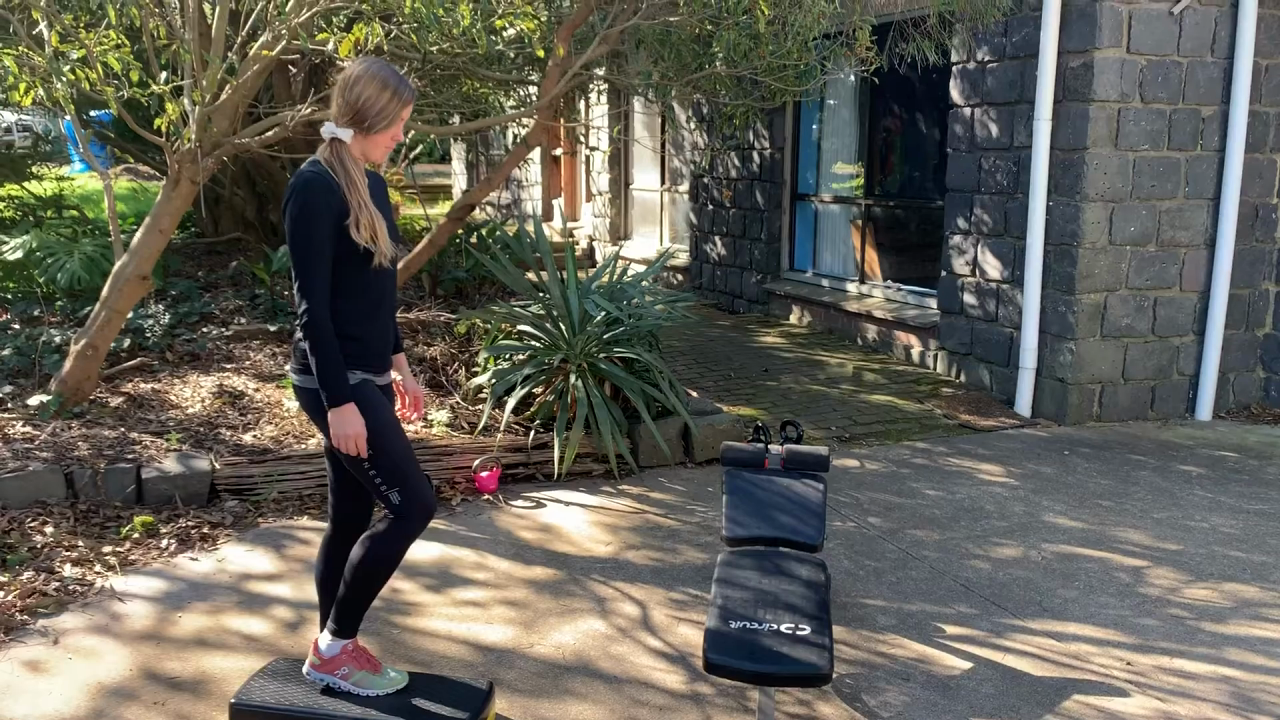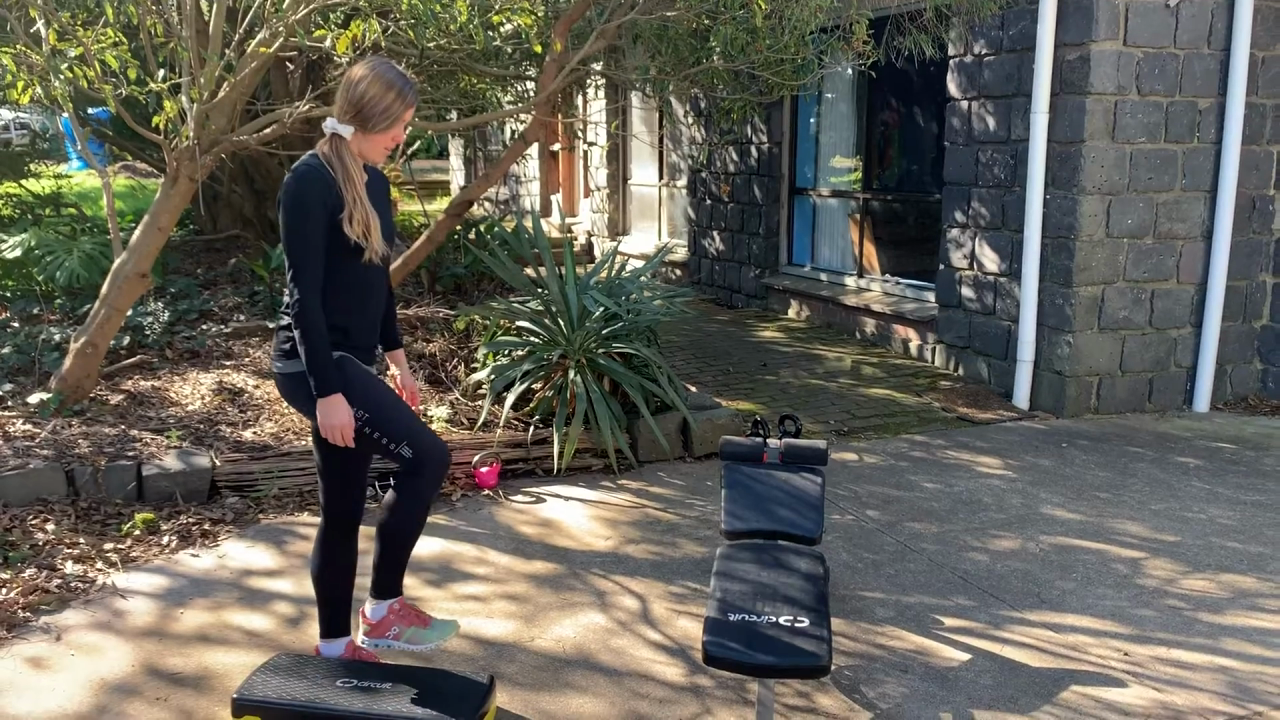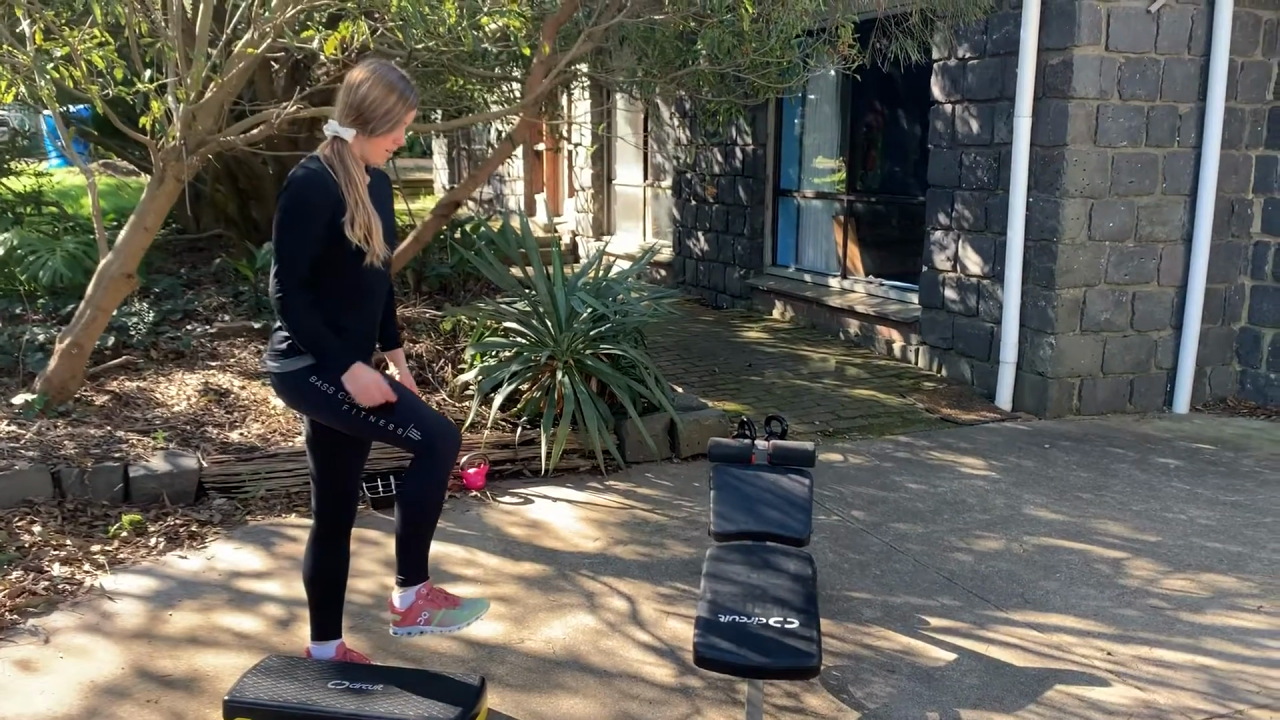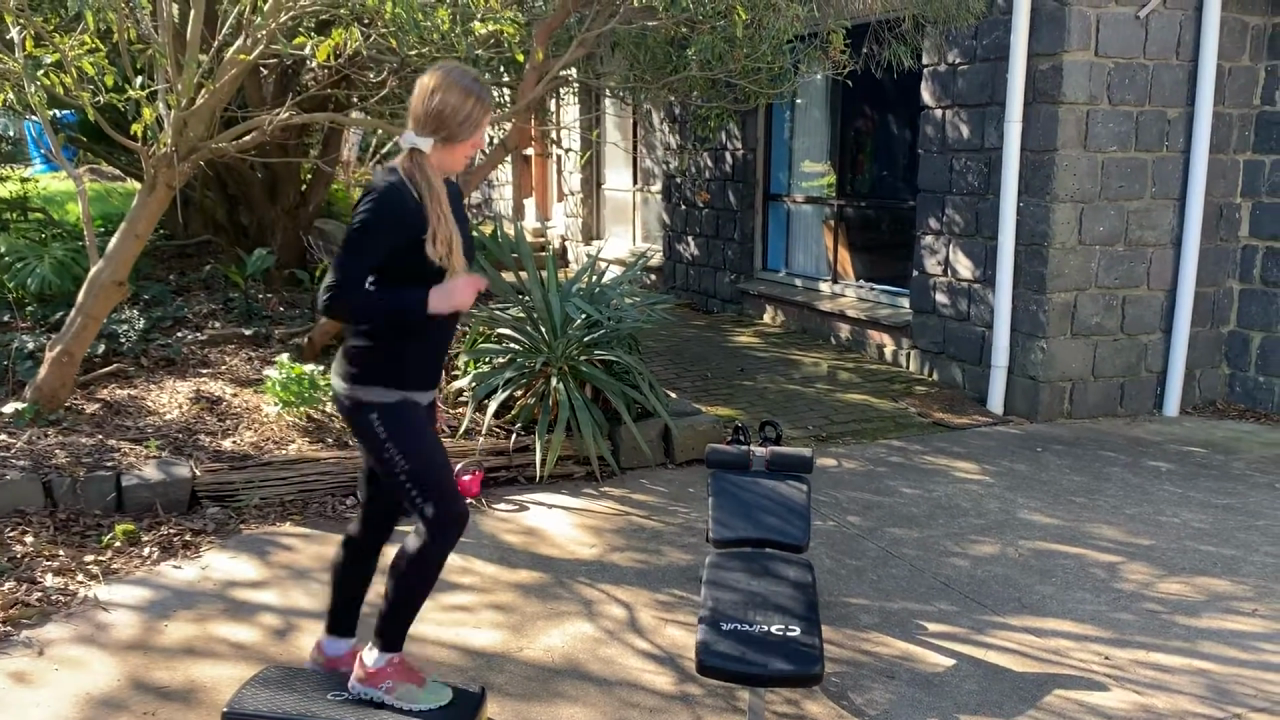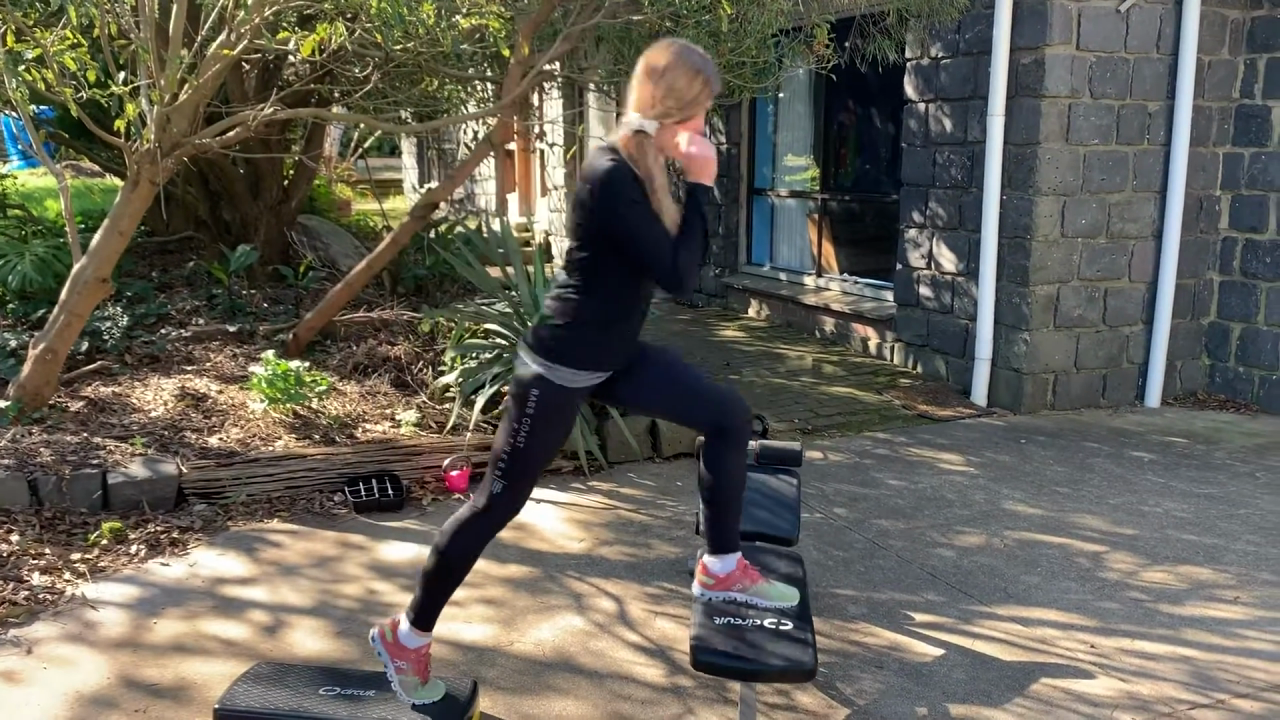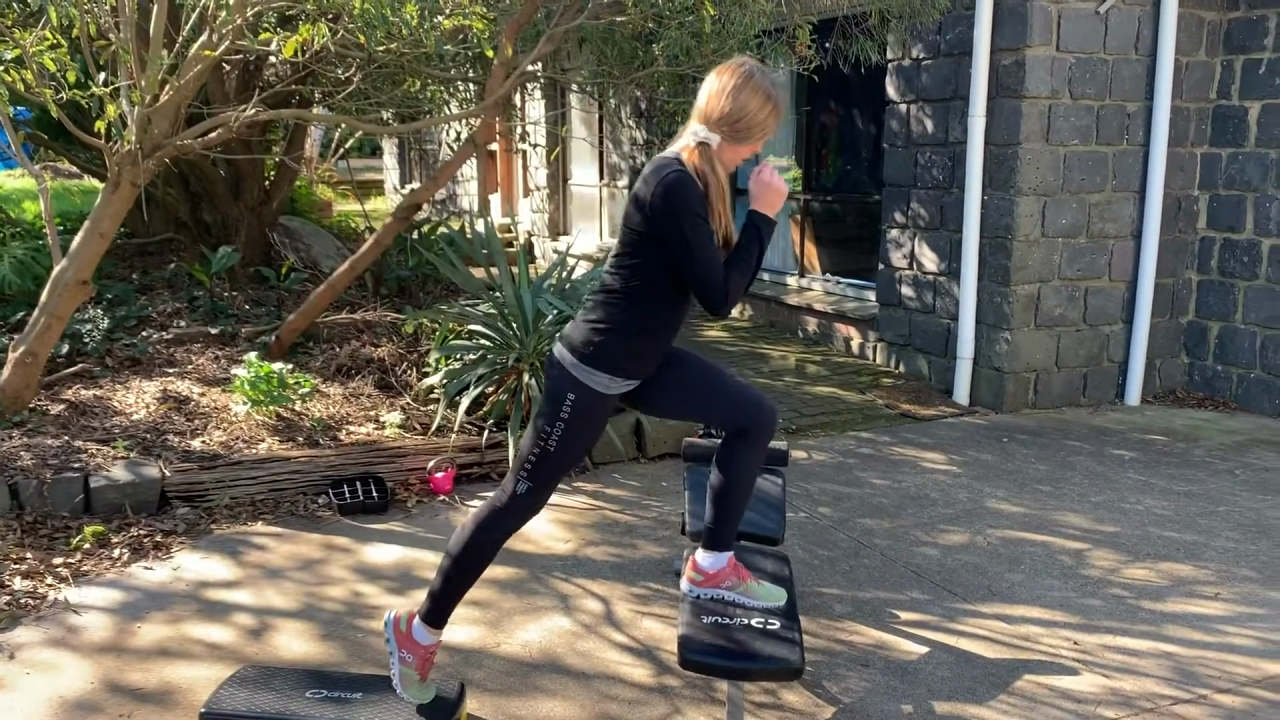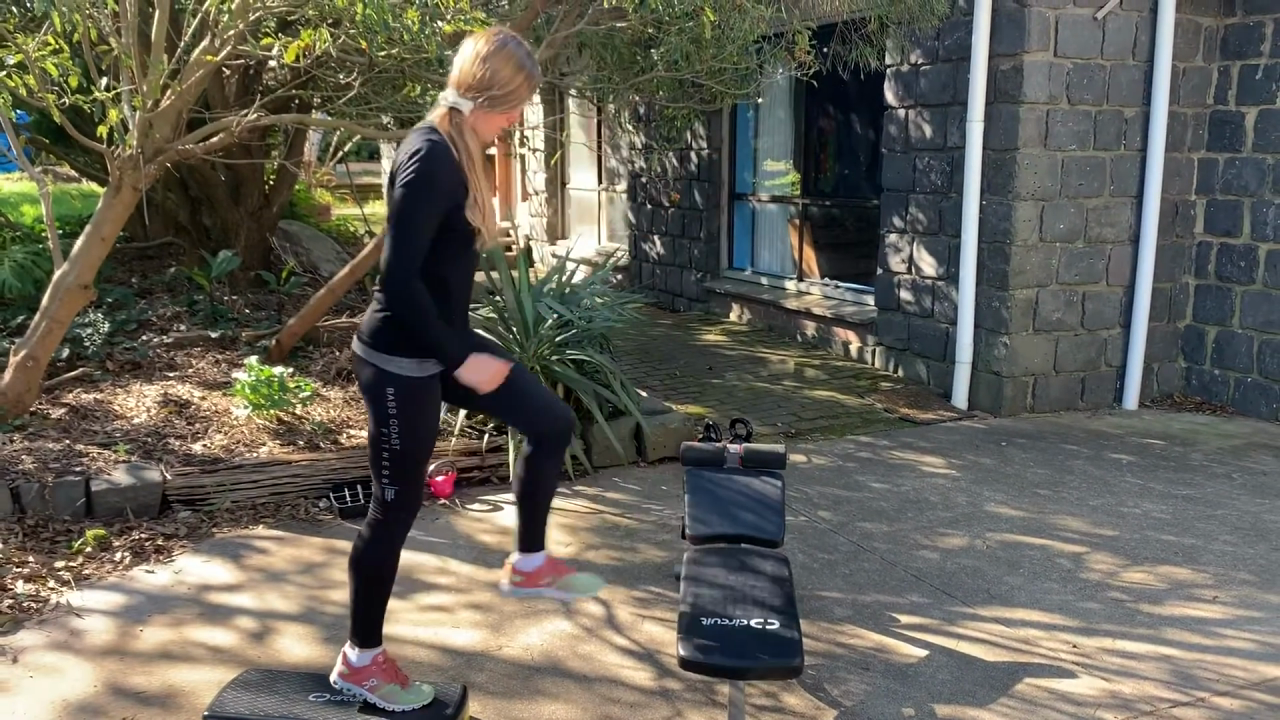
dt=0.7s
person 1, frame 1
left shoulder: (370, 184)
right shoulder: (315, 187)
right elbow: (313, 303)
left wrist: (398, 364)
right wrist: (339, 400)
left hip: (364, 374)
right hip: (334, 378)
left knee: (353, 516)
right knee: (411, 504)
left ankle: (334, 652)
right ankle: (334, 647)
person 1, frame 2
left shoulder: (374, 182)
right shoulder: (310, 180)
right elbow: (303, 294)
left wrist: (396, 357)
right wrist: (327, 390)
left hip: (351, 361)
right hip: (314, 364)
left knee: (343, 508)
right knee: (427, 457)
left ankle: (337, 643)
right ankle: (383, 609)
person 1, frame 3
left shoulder: (375, 183)
right shoulder: (311, 185)
right elbow: (286, 295)
left wrist: (393, 358)
right wrist: (346, 367)
left hip: (342, 363)
right hip: (309, 363)
left knee: (336, 508)
right knee: (438, 438)
left ankle: (326, 646)
right ankle: (411, 595)
person 1, frame 4
left shoulder: (444, 192)
right shoulder: (391, 199)
right elbow: (336, 300)
right wrist: (433, 301)
left hip: (409, 387)
right hip: (379, 393)
left knee: (376, 520)
right knee: (447, 515)
left ankle: (335, 648)
right ankle: (380, 662)
person 1, frame 5
left shoulder: (639, 162)
right shoulder: (611, 177)
right elbow: (679, 276)
right wrist: (700, 186)
left hip: (616, 357)
right hip: (561, 368)
left knee: (729, 418)
right knee: (499, 500)
left ankle: (720, 569)
right ankle: (407, 636)
person 1, frame 6
left shoulder: (697, 174)
right shoulder: (674, 186)
left elbow: (712, 278)
right elbow: (721, 297)
right wrist: (762, 214)
left hip: (645, 360)
right hip: (594, 369)
left knee: (755, 418)
right knee: (519, 499)
left ankle: (711, 566)
right ankle: (419, 630)
person 1, frame 7
left shoulder: (451, 149)
right shoulder: (430, 159)
right elbow: (398, 277)
right wrist: (459, 361)
left hip: (444, 346)
right hip: (402, 360)
left knee: (553, 419)
right knee: (396, 506)
left ankle: (529, 563)
right ankle: (360, 661)
